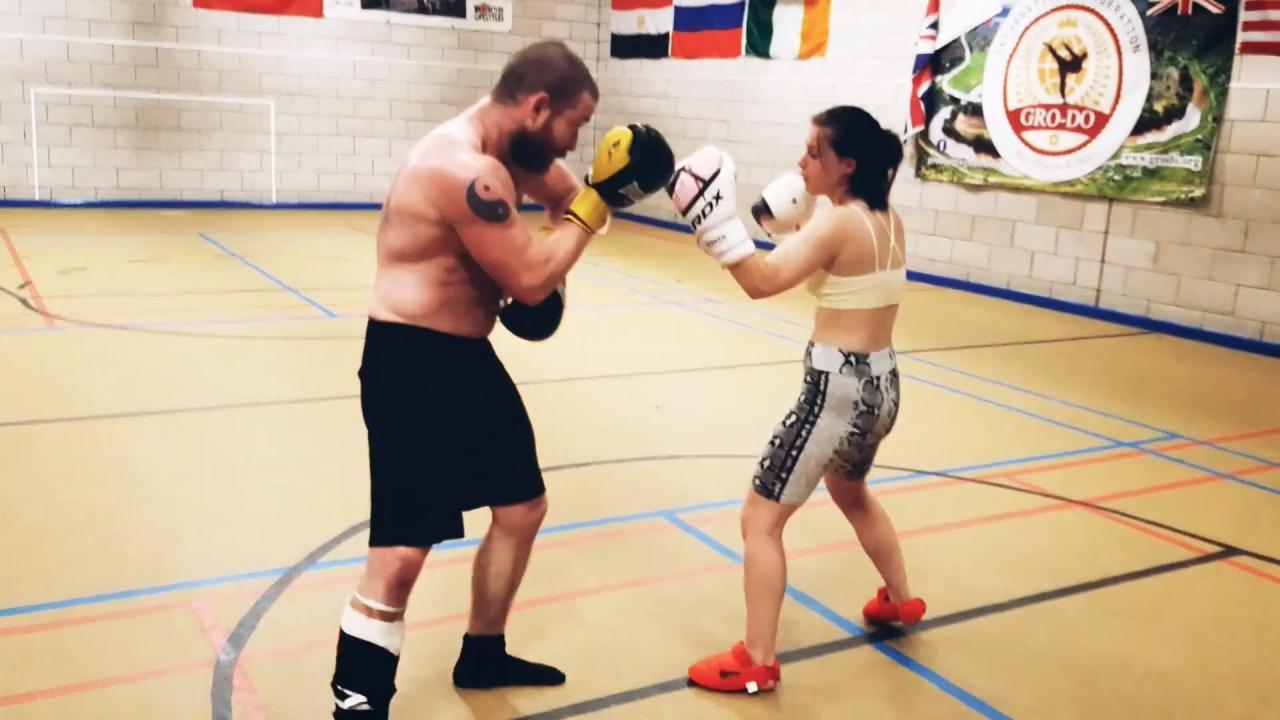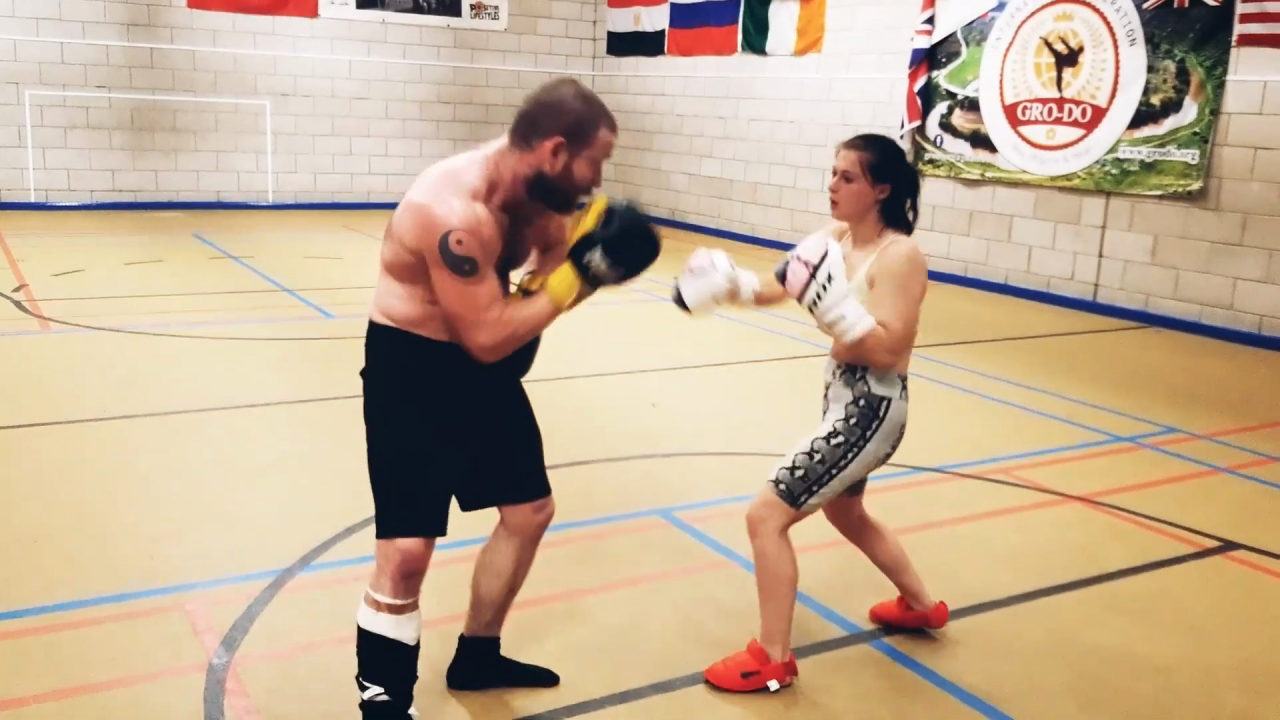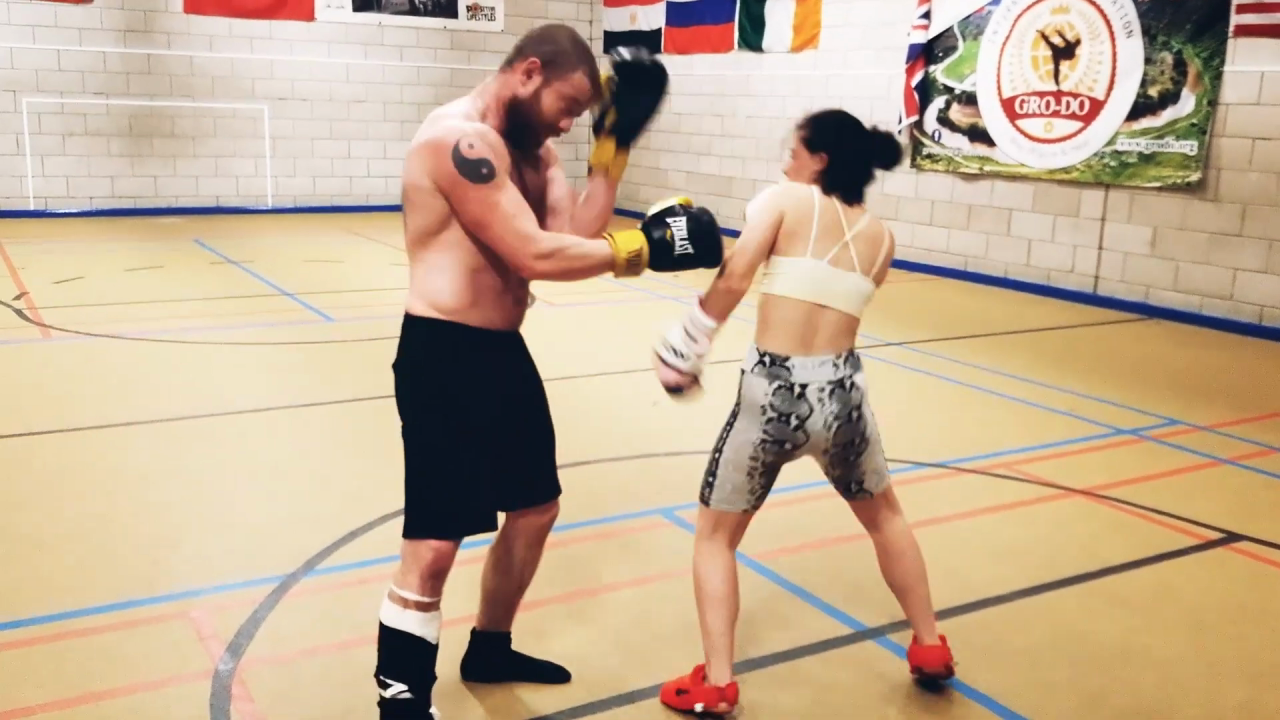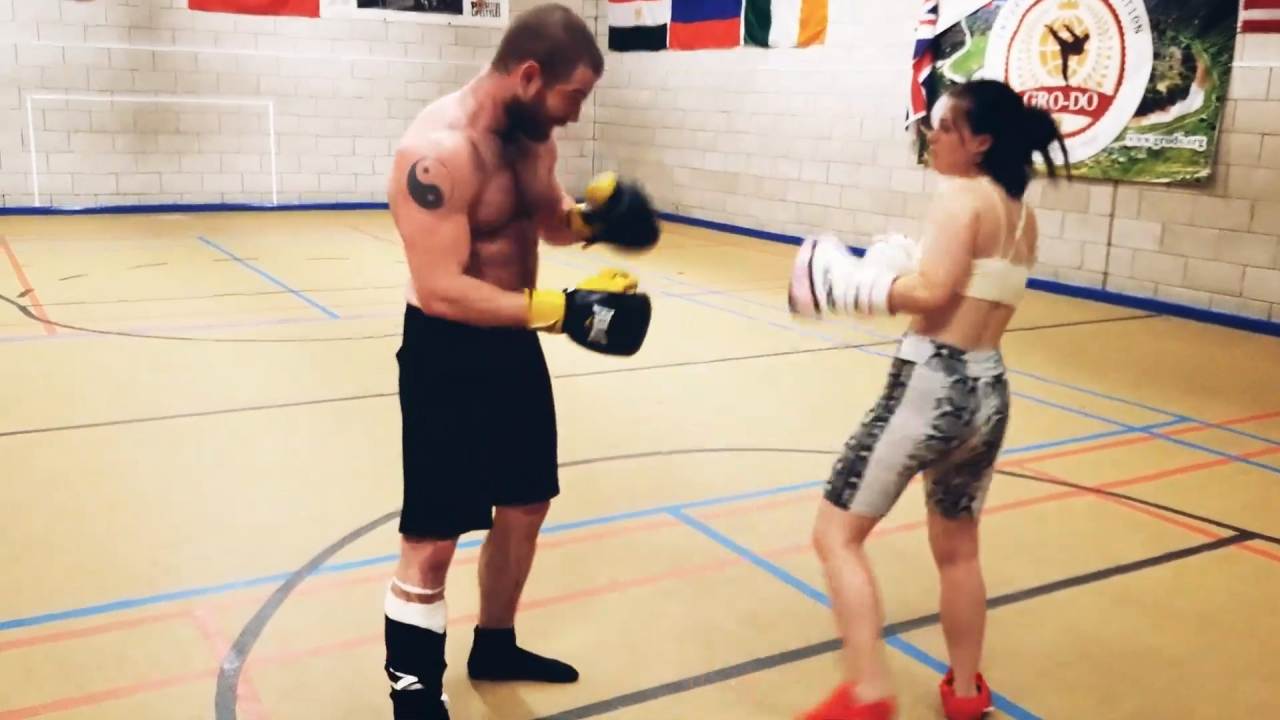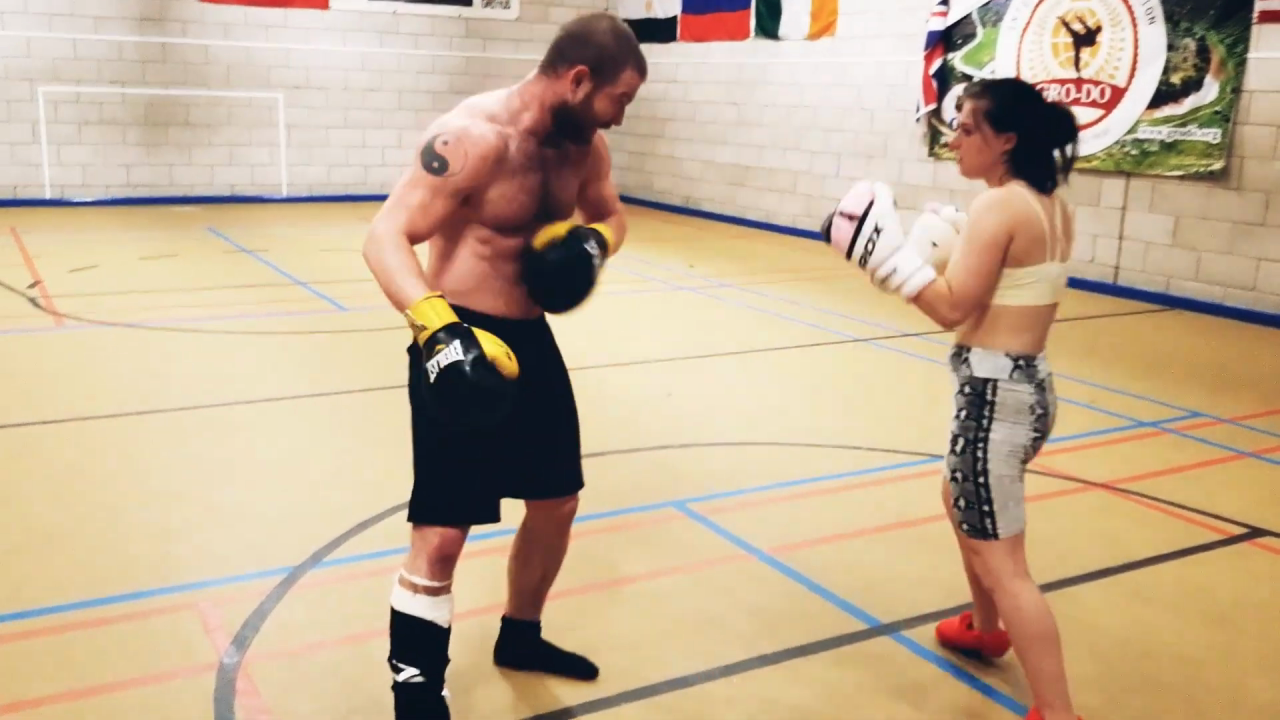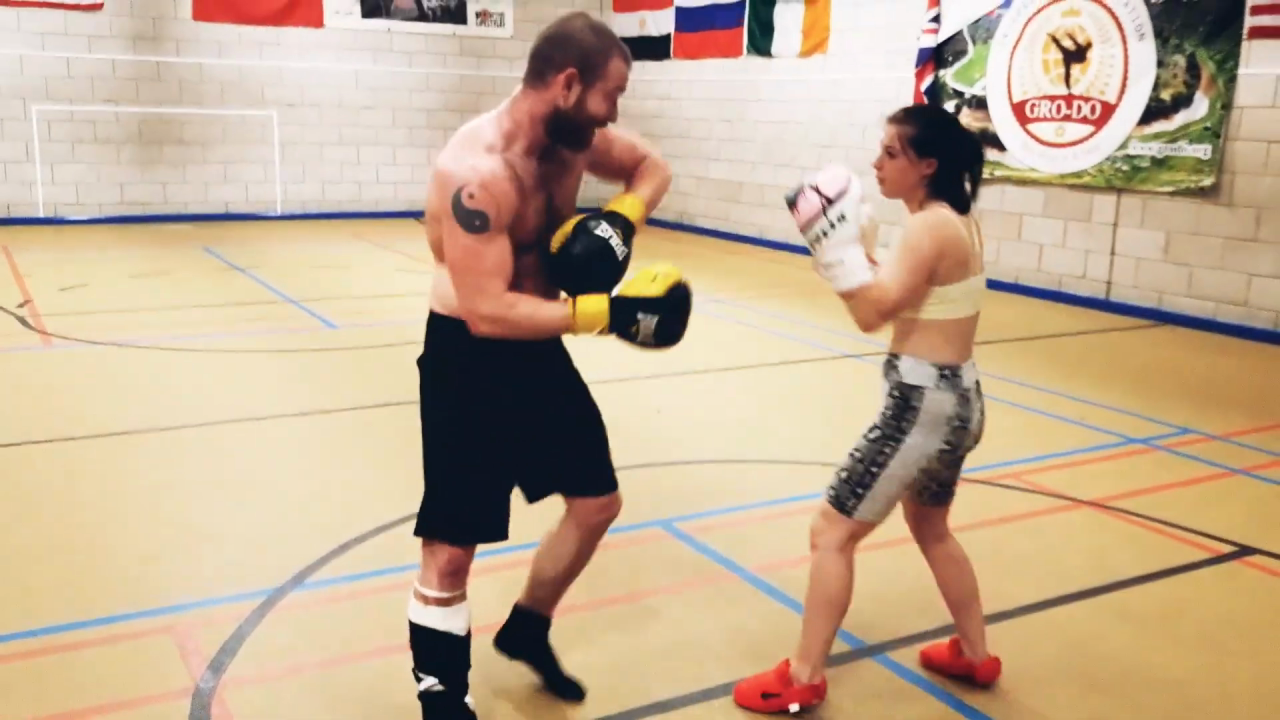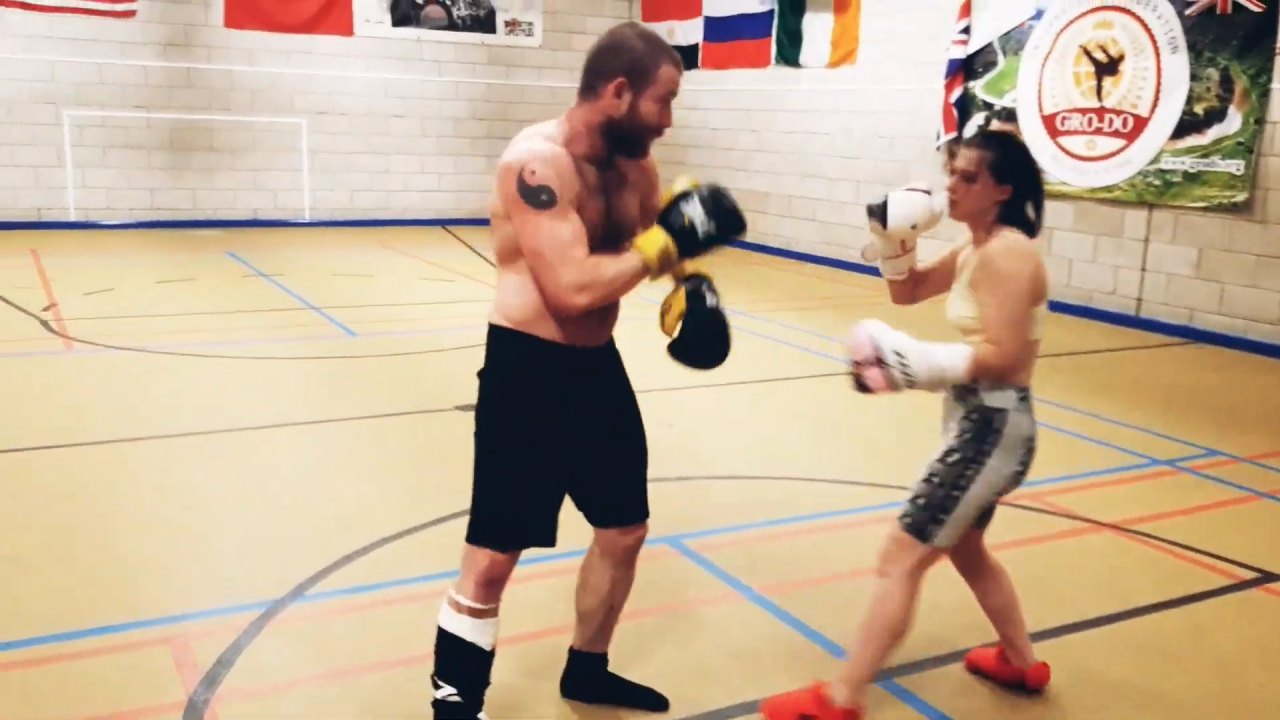
dt=0.5s
person 1, frame 1
left shoulder: (510, 146)
right shoulder: (465, 170)
left elbow: (569, 193)
right elbow: (532, 281)
right wrist: (601, 200)
left hip: (470, 355)
right hip: (409, 363)
left knee: (522, 508)
right knee: (402, 552)
left ankle: (483, 653)
person 1, frame 2
left shoulder: (535, 182)
right shoulder: (456, 213)
left elbow: (555, 247)
right elbow: (488, 337)
left wrist: (538, 289)
right wrist: (577, 277)
left hip: (478, 362)
right hip: (409, 368)
left knee: (528, 511)
right knee: (406, 549)
left ankle: (477, 656)
person 1, frame 3
left shoulder: (528, 148)
right shoulder: (462, 139)
left elbow: (585, 230)
right elbow: (534, 256)
left wrist: (614, 144)
right wrist: (645, 246)
left hip: (505, 351)
right hip: (444, 356)
left knee: (534, 511)
right knee: (431, 547)
left ankle: (490, 649)
person 1, frame 4
left shoulder: (531, 138)
right shoulder: (440, 148)
left elbow: (550, 225)
right elbow: (440, 288)
left wrist: (595, 214)
right wrist: (563, 309)
left hip: (514, 345)
right hip: (448, 354)
left knee: (526, 507)
right knee: (431, 543)
left ankle: (494, 646)
person 1, frame 5
left shoulder: (582, 146)
right shoulder: (472, 135)
left elbow: (611, 218)
right elbow: (383, 239)
left wrist: (592, 242)
right wrist: (436, 330)
left hip: (528, 339)
right hip: (459, 348)
left knee: (556, 501)
right knee: (440, 536)
left ankle: (520, 636)
person 1, frame 6
left shoulder: (575, 134)
right shoulder: (478, 170)
left elbow: (653, 166)
right elbow: (484, 311)
left wrist: (619, 221)
right wrist: (611, 313)
left hip: (540, 351)
right hip: (468, 361)
left knee: (596, 500)
right knee: (451, 550)
left ankle: (527, 627)
person 1, frame 7
left shoulder: (635, 162)
right shoulder: (537, 163)
left elbow: (659, 234)
right elbow: (573, 288)
left wrist: (689, 276)
right wrist: (668, 241)
left hip: (598, 366)
right hip: (526, 370)
left knee: (625, 532)
right knee: (491, 558)
person 2, frame 1
left shoulder: (837, 223)
right shoulder: (885, 218)
left elbow: (763, 282)
left wrist: (713, 212)
right wrist: (794, 229)
left hip: (838, 389)
right hip: (878, 385)
left knee: (760, 520)
right knee: (851, 494)
left ankle: (756, 663)
right ankle: (900, 598)
person 2, frame 2
left shoulder: (900, 257)
right shoulder: (839, 237)
left elbow: (889, 352)
right elbow: (787, 290)
left wrist: (827, 298)
right wrist: (731, 282)
left hip: (869, 412)
right hip: (847, 403)
left knee: (766, 518)
right knee: (847, 515)
left ankle: (773, 658)
right ankle: (921, 605)
person 2, frame 3
left shoulder: (784, 200)
right shoulder: (880, 239)
left elbow: (727, 288)
left wrist: (682, 344)
left hip: (770, 395)
right hip: (841, 395)
left knee: (715, 537)
right knee: (884, 516)
right ankle: (928, 647)
person 2, frame 4
left shoulder: (960, 195)
right shoulder: (1023, 215)
left elbow: (931, 297)
left wrist: (845, 284)
right wrist: (909, 267)
left hip: (929, 389)
right hip: (986, 395)
left knee: (836, 536)
right knee: (956, 550)
person 2, frame 5
left shoulder: (998, 207)
right shoulder: (1050, 205)
left elbow: (953, 310)
left wrist: (884, 247)
right wrist: (952, 248)
left hip: (995, 395)
right hip: (1025, 387)
left knee: (1001, 566)
right knee: (964, 510)
right ankle: (984, 628)
person 2, frame 6
left shoulder: (928, 227)
right shoulder: (956, 221)
left elbow: (871, 313)
left wrist: (834, 239)
right wrist: (857, 249)
left hip: (920, 403)
right hip: (956, 399)
left knee: (830, 535)
right knee: (930, 528)
left ankle: (803, 679)
right ankle: (973, 653)
person 2, frame 7
left shoulder: (1007, 256)
right shoulder: (981, 247)
left elbow: (999, 359)
right elbow: (907, 291)
left wrist: (909, 360)
right wrist: (894, 242)
left hip: (992, 427)
right hip: (990, 422)
left knee: (899, 562)
right knee: (962, 546)
right ankle: (1020, 661)
